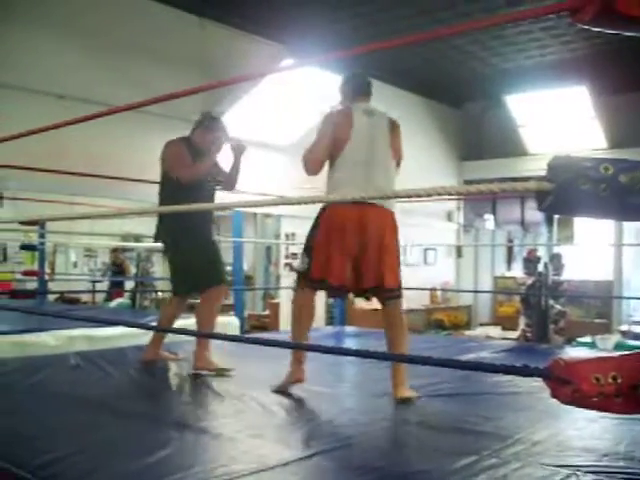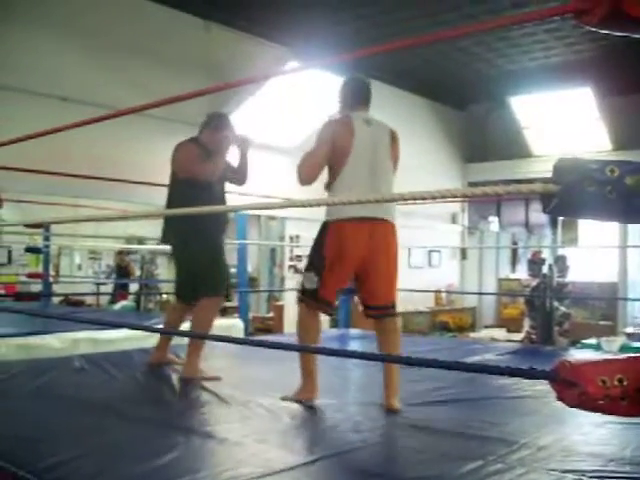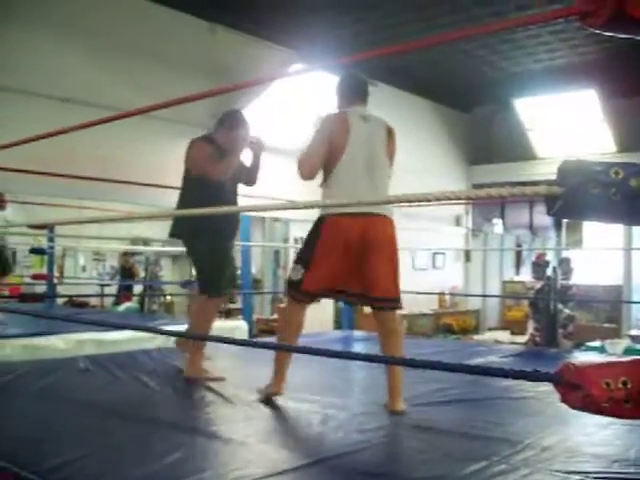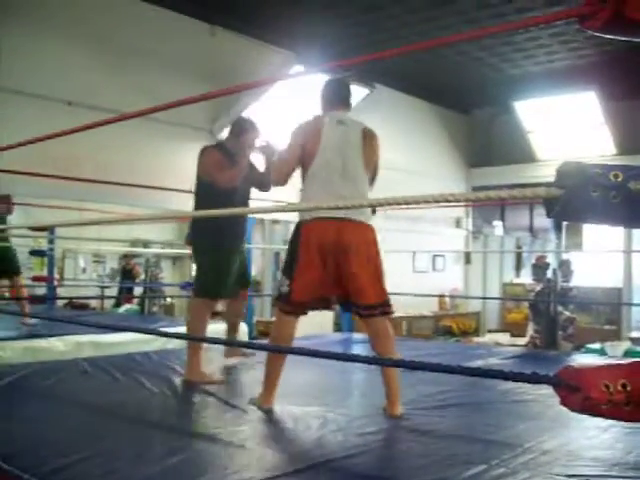
dt=0.2s
person 1, frame 1
left shoulder: (337, 118)
right shoulder: (392, 126)
left elbow: (312, 166)
left wrist: (310, 150)
left hip: (340, 211)
right hip: (381, 214)
left knee: (306, 286)
right knee: (391, 298)
left ankle: (297, 367)
right ankle: (400, 382)
person 1, frame 2
left shoulder: (335, 127)
right shoulder: (391, 136)
left elbow: (307, 177)
left wrist: (308, 158)
left hip: (343, 224)
right hip: (383, 227)
left knee: (310, 301)
right knee: (384, 313)
left ankle: (309, 385)
right ankle: (392, 394)
person 1, frame 3
left shoulder: (332, 123)
right shoulder: (387, 132)
left elbow: (308, 170)
left wrist: (306, 153)
left hip: (338, 220)
right hip: (380, 222)
left knee: (298, 296)
right knee: (386, 310)
left ankle: (277, 380)
right ankle: (396, 397)
person 1, frame 4
left shoulder: (307, 130)
right shoulder: (369, 137)
left elbow: (278, 178)
left wrist: (292, 161)
left hip: (314, 225)
right hip: (357, 228)
left knee: (288, 311)
right knee: (377, 315)
left ankle: (267, 394)
right ankle: (394, 400)
person 2, frame 1
left shoulder: (206, 158)
right shoulder: (176, 148)
left elbow: (229, 184)
right elbow: (186, 175)
left wrist: (237, 157)
right wrist: (214, 154)
left hip: (195, 232)
right hip: (182, 231)
left knee: (182, 293)
right knee: (215, 287)
left ankle: (154, 348)
right ankle: (201, 355)
person 2, frame 2
left shoulder: (212, 155)
right shoulder: (187, 149)
left elbow: (240, 179)
right elbow: (208, 174)
left wrist: (243, 153)
right wrist: (225, 149)
left hip: (205, 235)
right hip: (193, 235)
left knee: (187, 297)
right knee: (213, 295)
left ankle: (161, 351)
right ankle: (191, 364)
person 2, frame 3
left shoulder: (227, 153)
right shoulder: (201, 146)
left elbow: (249, 180)
right elbow: (218, 174)
left wrist: (256, 154)
right wrist: (238, 151)
left hip: (219, 231)
right hip: (203, 231)
left knee: (220, 289)
right knee: (211, 292)
left ankle: (189, 339)
right ankle: (194, 363)
person 2, frame 4
left shoulder: (242, 160)
right shoulder: (212, 153)
left elbow: (263, 185)
right elbow: (226, 181)
left wrist: (268, 161)
right wrist: (246, 155)
left hip: (232, 236)
right hip: (212, 237)
left knee: (240, 290)
right knee: (206, 295)
left ankle: (231, 346)
right ankle: (193, 366)
